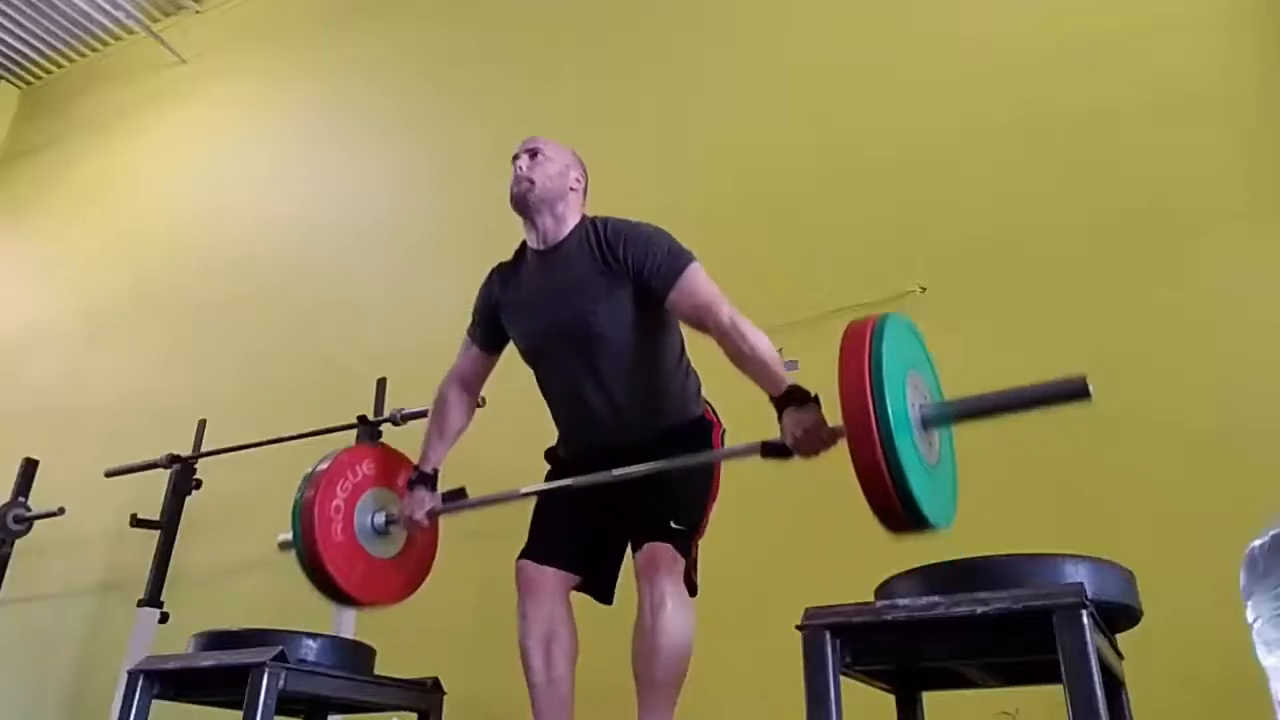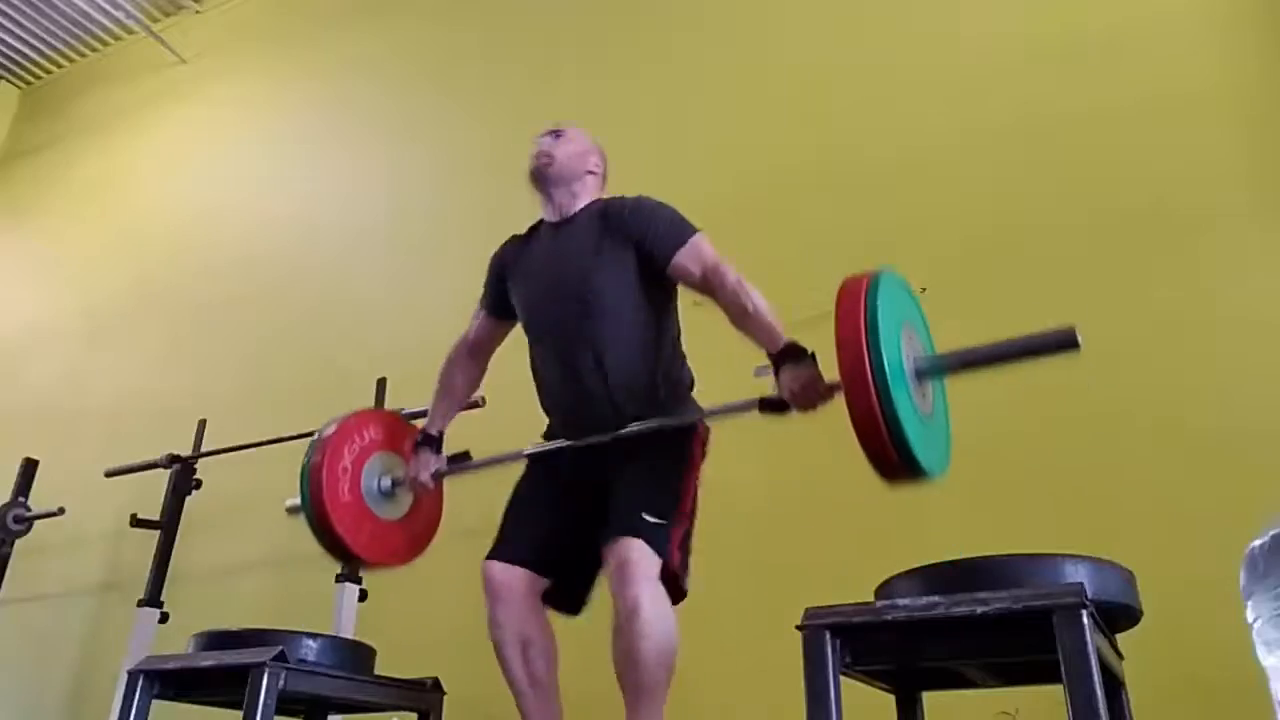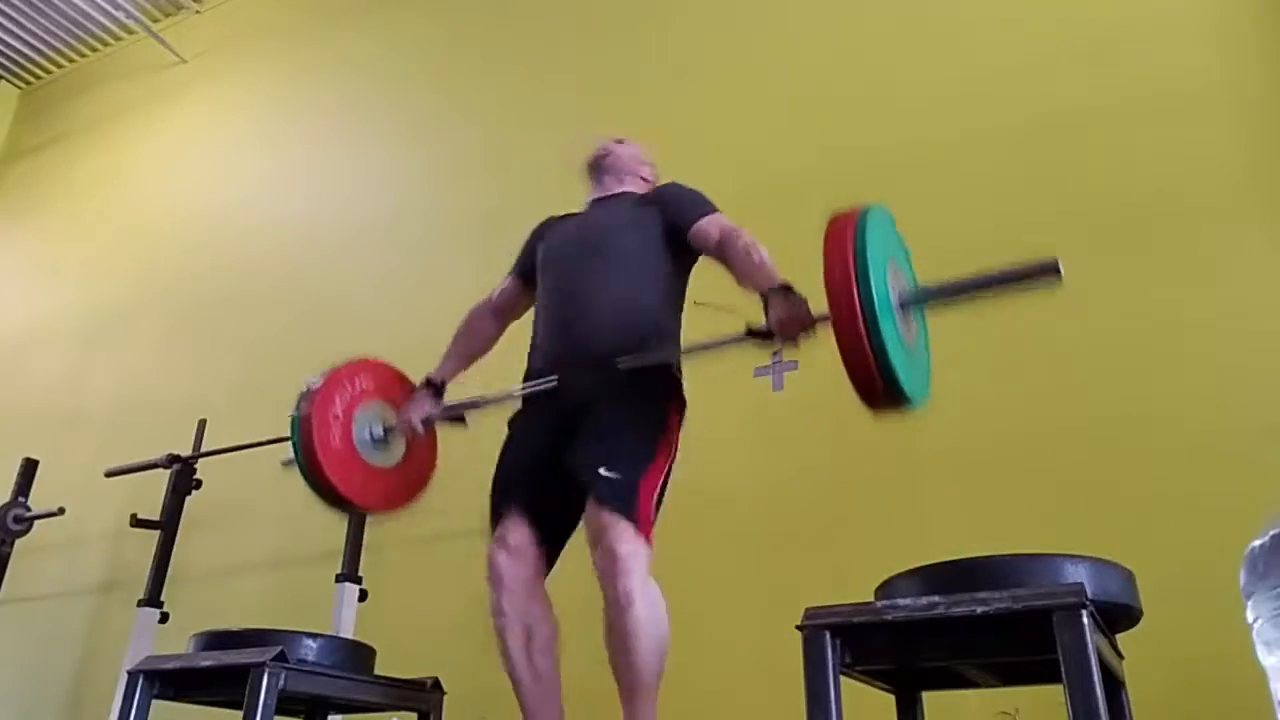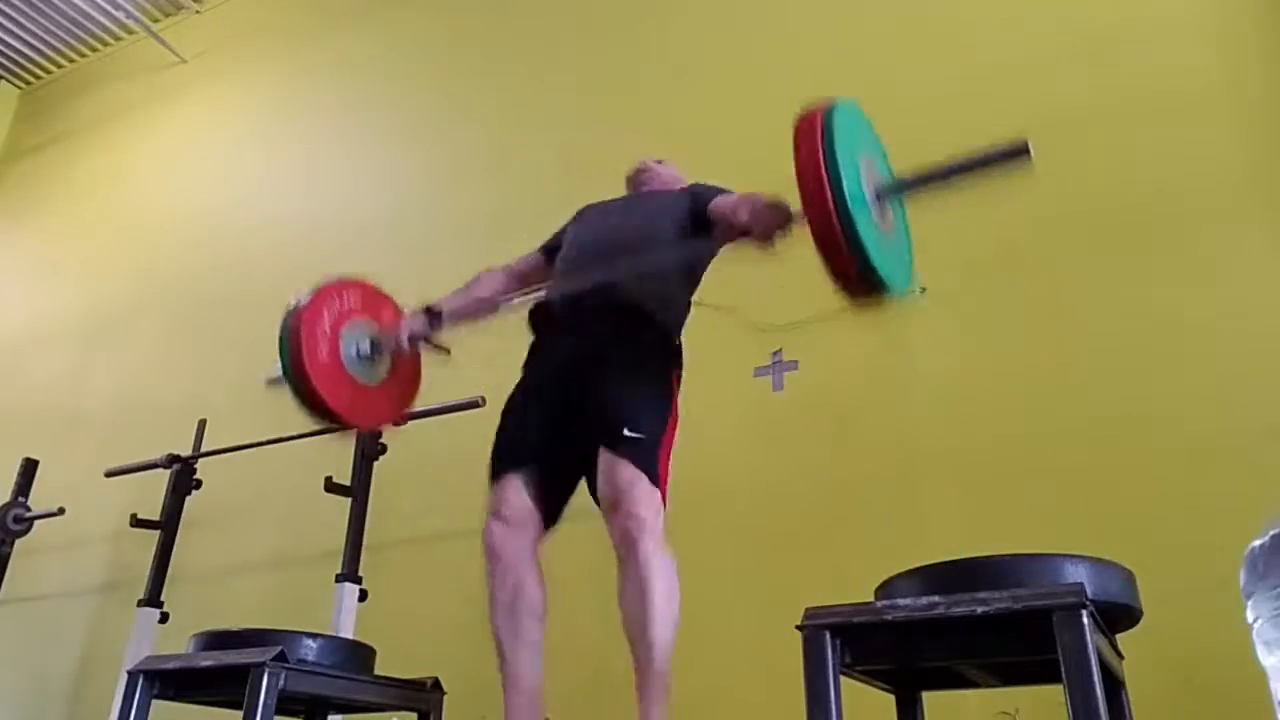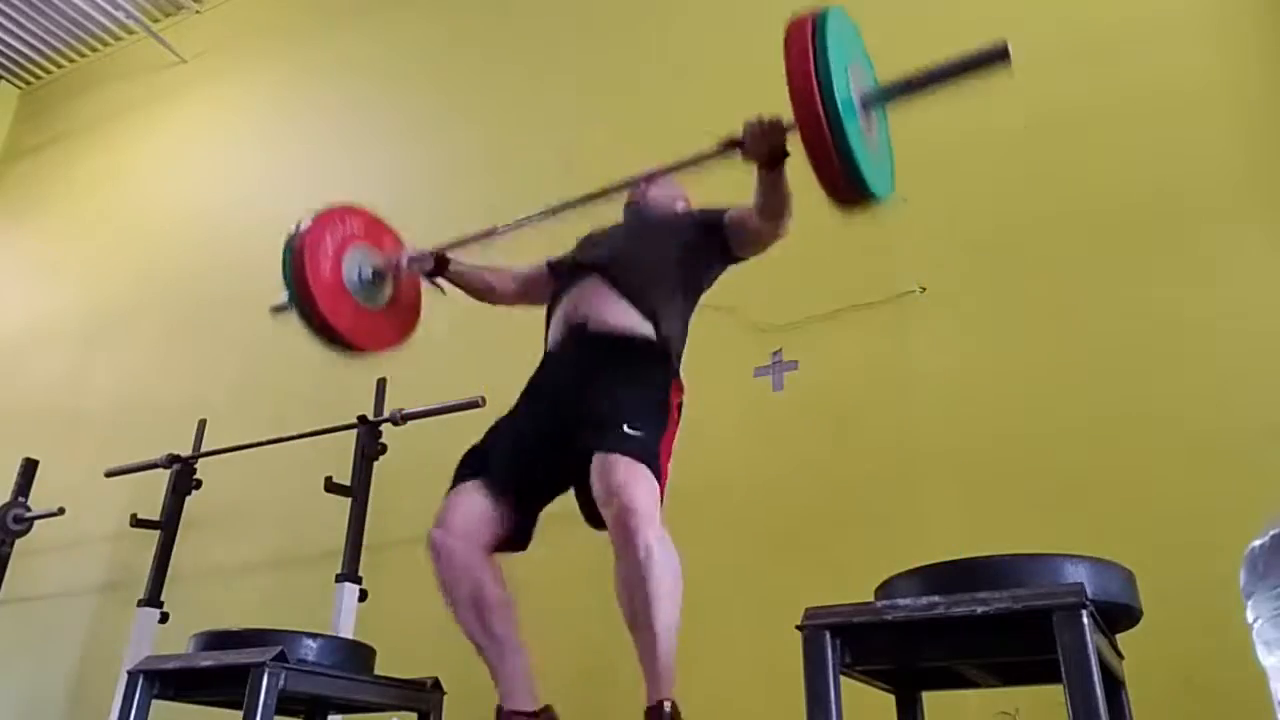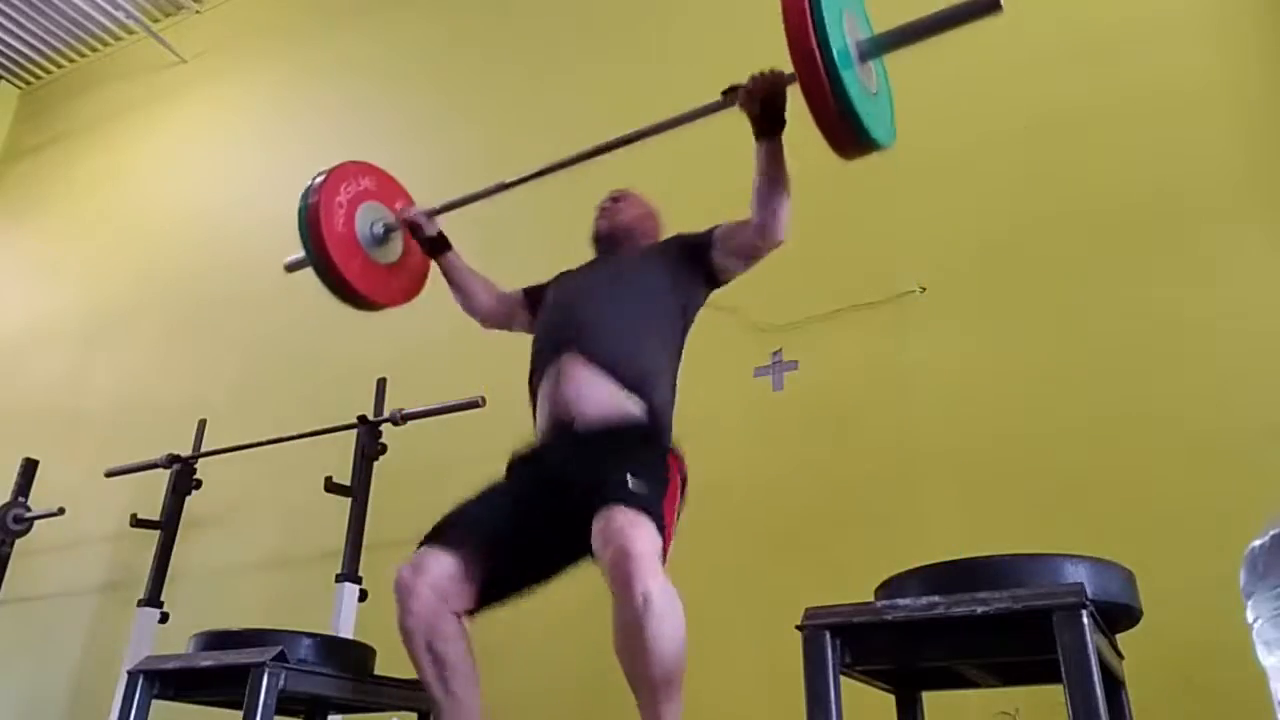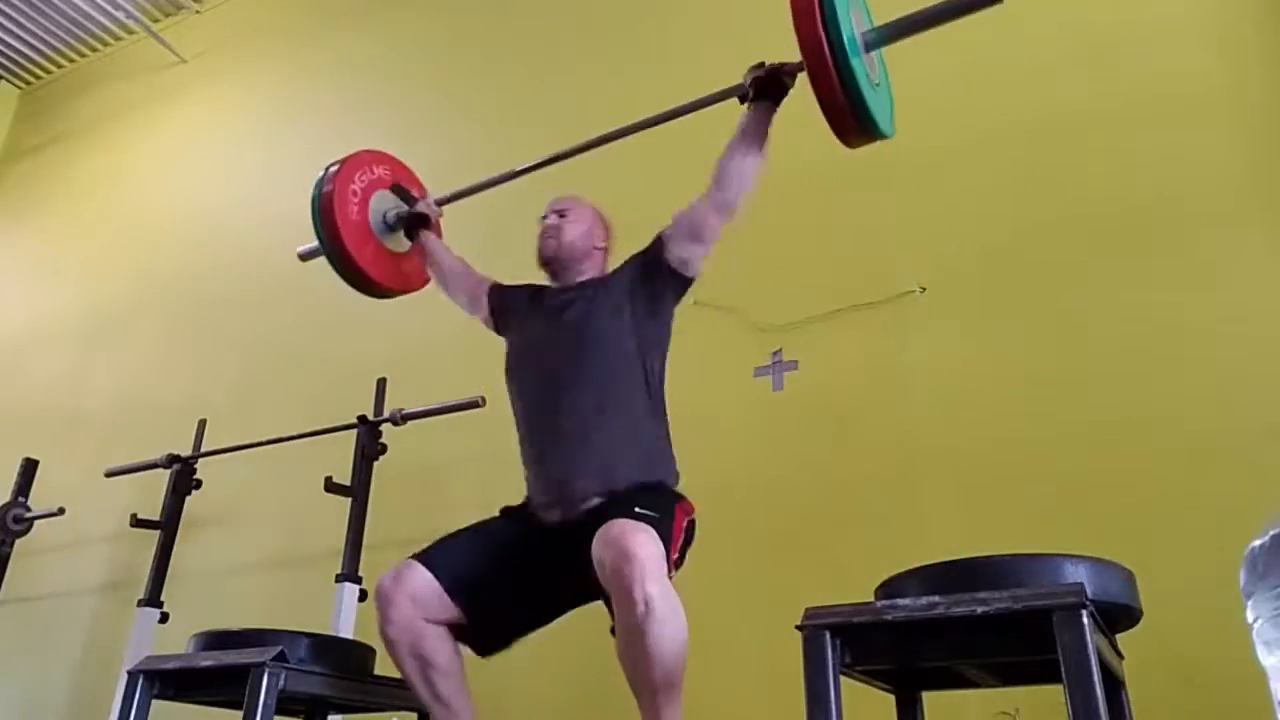
dt=0.1s
person 1, frame 1
left shoulder: (626, 247)
right shoulder: (503, 286)
left elbow: (719, 317)
right elbow: (461, 383)
left wrist: (791, 399)
right wrist: (424, 476)
left hip: (672, 445)
right hip: (587, 455)
left knee: (658, 567)
right knee: (540, 580)
person 1, frame 2
left shoulder: (633, 219)
right shoulder: (513, 258)
left elbow: (719, 278)
right elbow: (470, 350)
left wrist: (787, 357)
right wrist: (432, 439)
left hip: (656, 431)
right hip: (572, 445)
left knee: (632, 568)
right knee: (506, 580)
person 1, frame 3
left shoulder: (666, 201)
right shoulder: (552, 233)
left elbow: (730, 243)
right elbow: (492, 310)
left wrist: (777, 295)
right wrist: (434, 386)
left hip: (633, 388)
right hip: (551, 397)
left knee: (617, 547)
right knee: (511, 556)
person 1, frame 4
left shoulder: (690, 202)
right shoulder: (586, 221)
left elbow: (736, 215)
right elbow: (507, 277)
left wrist: (762, 211)
right wrist: (434, 315)
left hip: (631, 359)
right hip: (555, 351)
left knee: (634, 513)
right knee: (506, 525)
person 1, frame 5
left shoulder: (694, 229)
right shoulder: (592, 246)
left elbow: (765, 227)
right elbow: (511, 286)
left wrist: (770, 161)
right wrist: (437, 267)
left hip: (632, 364)
right hip: (555, 380)
left knee: (627, 499)
right knee: (457, 532)
person 1, frame 6
left shoulder: (676, 260)
right shoulder: (565, 288)
left elbow: (767, 228)
right elbow: (491, 306)
left wrist: (767, 125)
right wrist: (436, 244)
left hip: (627, 448)
right hip: (548, 463)
left knee: (631, 559)
right knee: (419, 586)
person 1, frame 7
left shoulder: (642, 288)
right shoulder: (521, 309)
left elbow: (718, 202)
right elbow: (462, 283)
left wrist: (761, 107)
right wrist: (424, 230)
left hip: (630, 504)
right hip: (541, 526)
left knee: (632, 564)
right knee: (400, 596)
